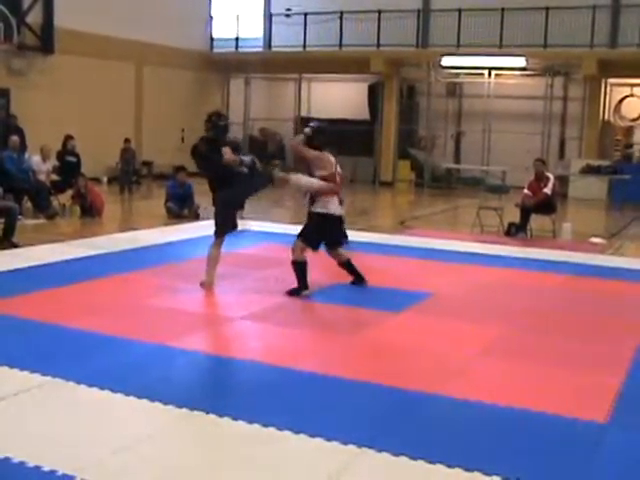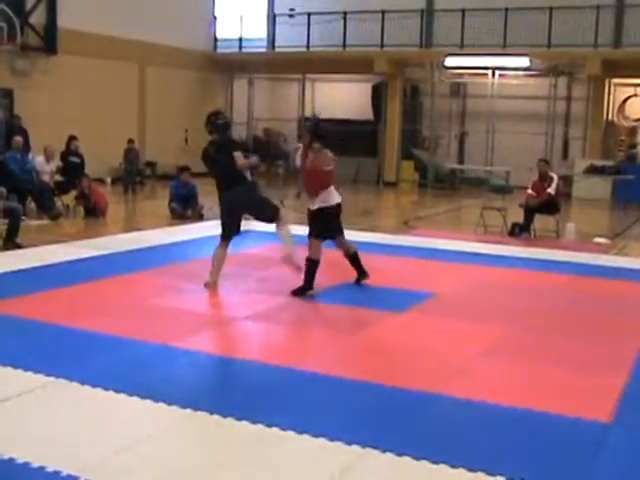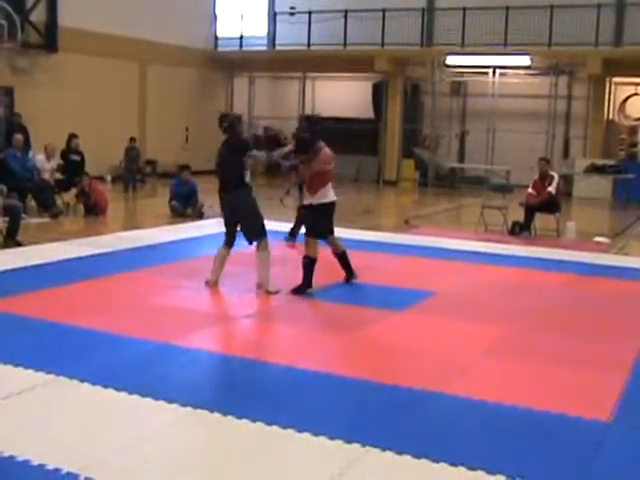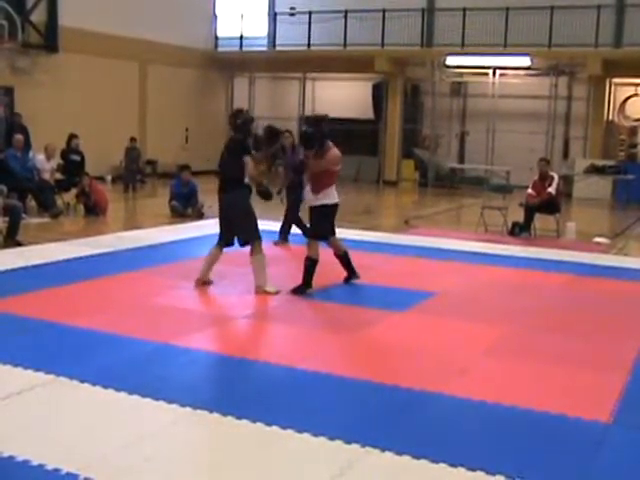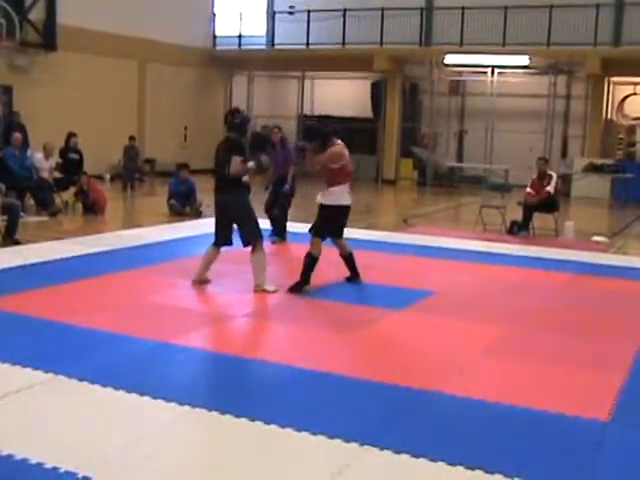
dt=0.2s
person 1, frame 1
left shoulder: (196, 149)
right shoulder: (218, 141)
right elbow: (228, 159)
right wrist: (243, 161)
left hip: (222, 196)
right hip: (237, 185)
left knee: (218, 239)
right knee: (282, 177)
left ankle: (208, 280)
right ankle: (325, 185)
person 1, frame 2
left shoulder: (207, 152)
right shoulder: (229, 142)
right elbow: (242, 165)
right wrist: (252, 161)
left hip: (227, 197)
right hip: (245, 191)
left knee: (225, 240)
right knee: (279, 216)
left ankle: (212, 280)
right ankle: (289, 255)
person 1, frame 3
left shoulder: (223, 148)
right shoulder: (239, 142)
left hip: (226, 198)
right hip: (241, 196)
left knee: (229, 241)
right knee: (262, 240)
left ankle: (213, 278)
right ankle: (264, 283)
person 1, frame 4
left shoulder: (231, 144)
right shoulder: (241, 144)
right elbow: (251, 172)
right wrist: (260, 184)
left hip: (225, 197)
right hip: (237, 197)
left knee: (223, 241)
right knee: (255, 241)
left ankle: (202, 277)
right ankle: (261, 285)
person 1, frame 5
left shoulder: (223, 145)
right shoulder: (237, 144)
right elbow: (234, 171)
right wrist: (251, 166)
left hip: (221, 198)
right hip: (236, 197)
left knee: (219, 241)
right knee: (256, 241)
left ankle: (199, 276)
right ankle: (260, 283)
person 2, frame 1
left shoulder: (319, 159)
right shoulder: (328, 159)
left elbow: (295, 145)
left wrist: (307, 132)
left hip: (323, 213)
right hip: (334, 212)
left knee: (298, 247)
right knee: (334, 251)
left ankle: (302, 286)
right ankle: (359, 278)
person 2, frame 2
left shoulder: (323, 155)
right shoulder: (314, 153)
left elbow: (305, 167)
left wrist: (307, 145)
left hip: (327, 204)
right hip: (319, 204)
left knee: (314, 243)
right knee: (340, 241)
left ankle: (308, 285)
right ankle: (361, 272)
person 2, frame 3
left shoulder: (325, 155)
right shoulder: (309, 150)
left elbow: (306, 174)
left wrist: (303, 160)
left hip: (323, 201)
right hip: (311, 201)
left knee: (311, 240)
right knee: (329, 238)
left ankle: (306, 284)
right ankle: (349, 272)
person 2, frame 4
left shoulder: (333, 155)
right shoulder: (317, 149)
left elbow: (312, 168)
right elbow: (308, 168)
left wrist: (309, 154)
left hip: (325, 202)
right hip: (316, 200)
left knee: (313, 241)
right knee: (331, 239)
left ankle: (306, 284)
right ankle: (351, 272)
person 2, frame 5
left shoulder: (334, 151)
right shoulder: (336, 146)
left elbow: (314, 164)
left wrist: (311, 149)
left hip: (334, 201)
right hip: (340, 200)
left knee: (316, 239)
right knee: (337, 239)
left ankle: (303, 281)
right ankle: (355, 274)
